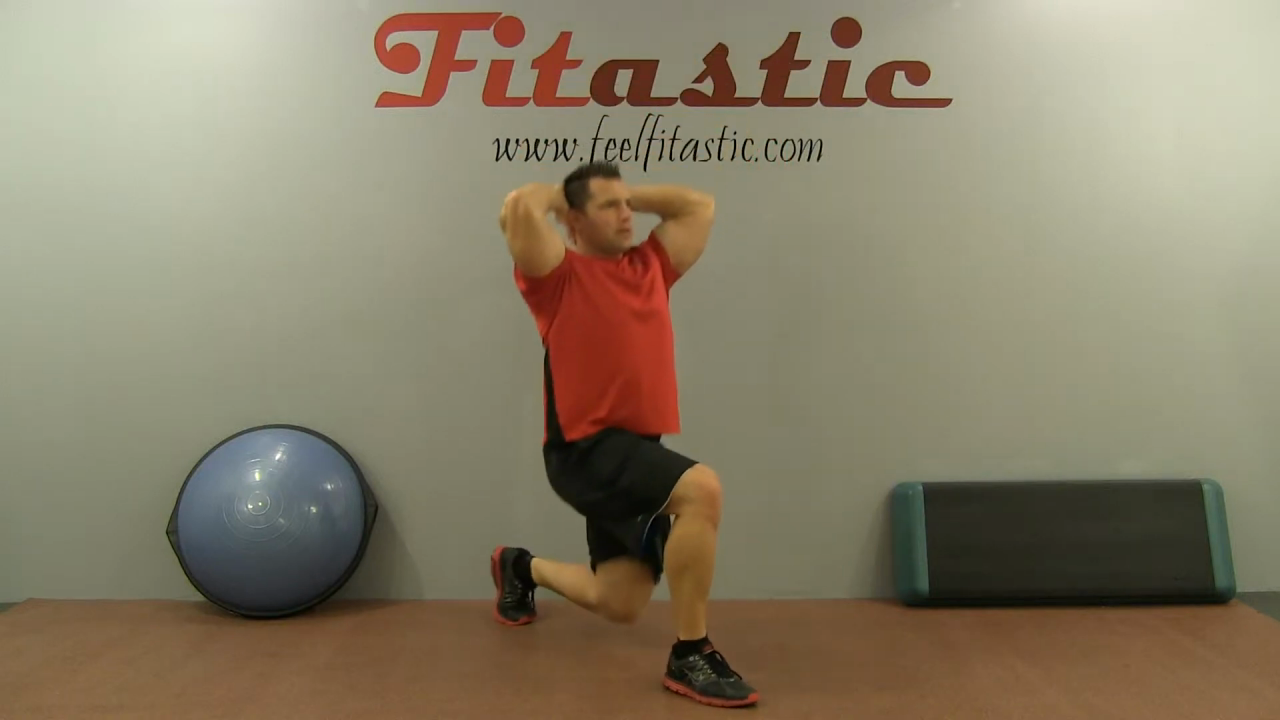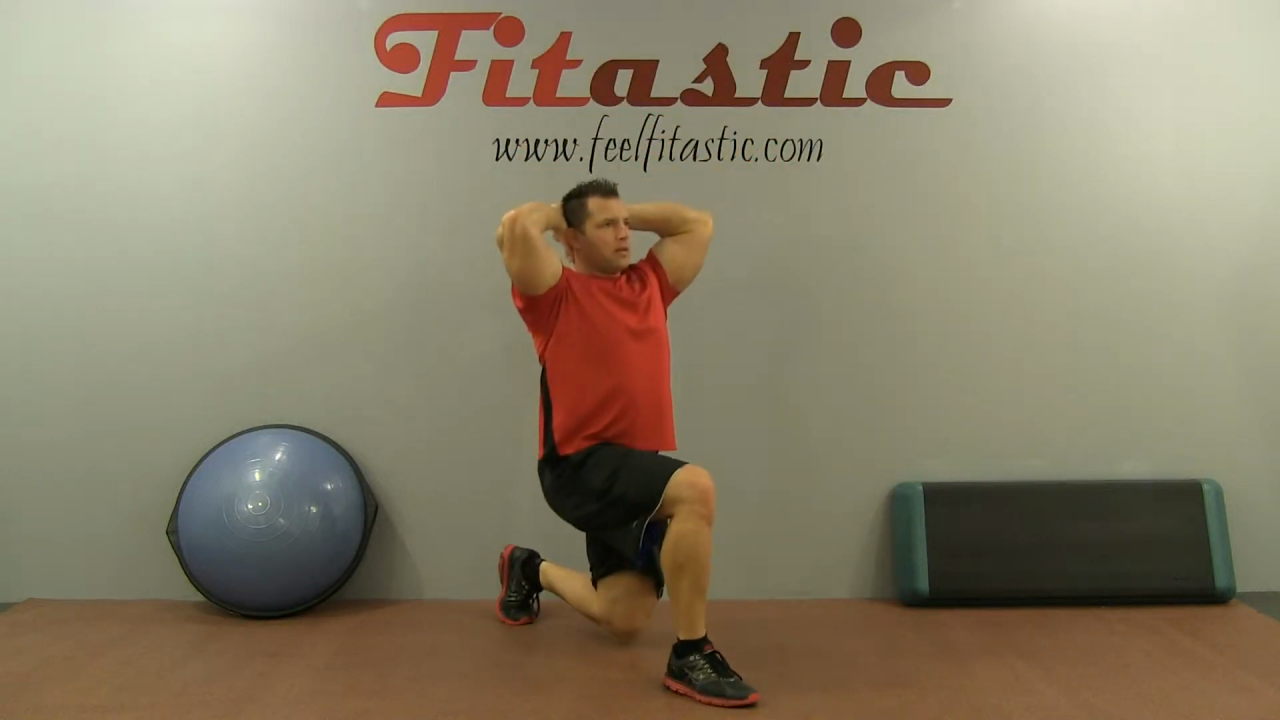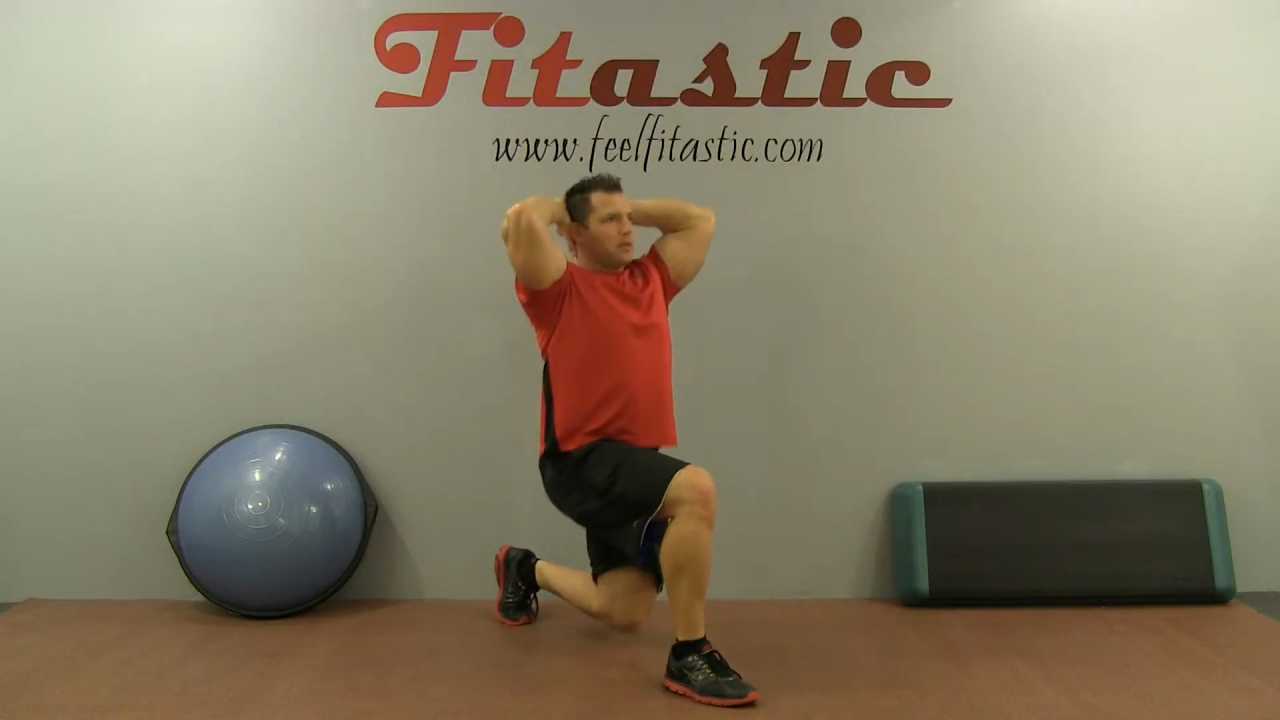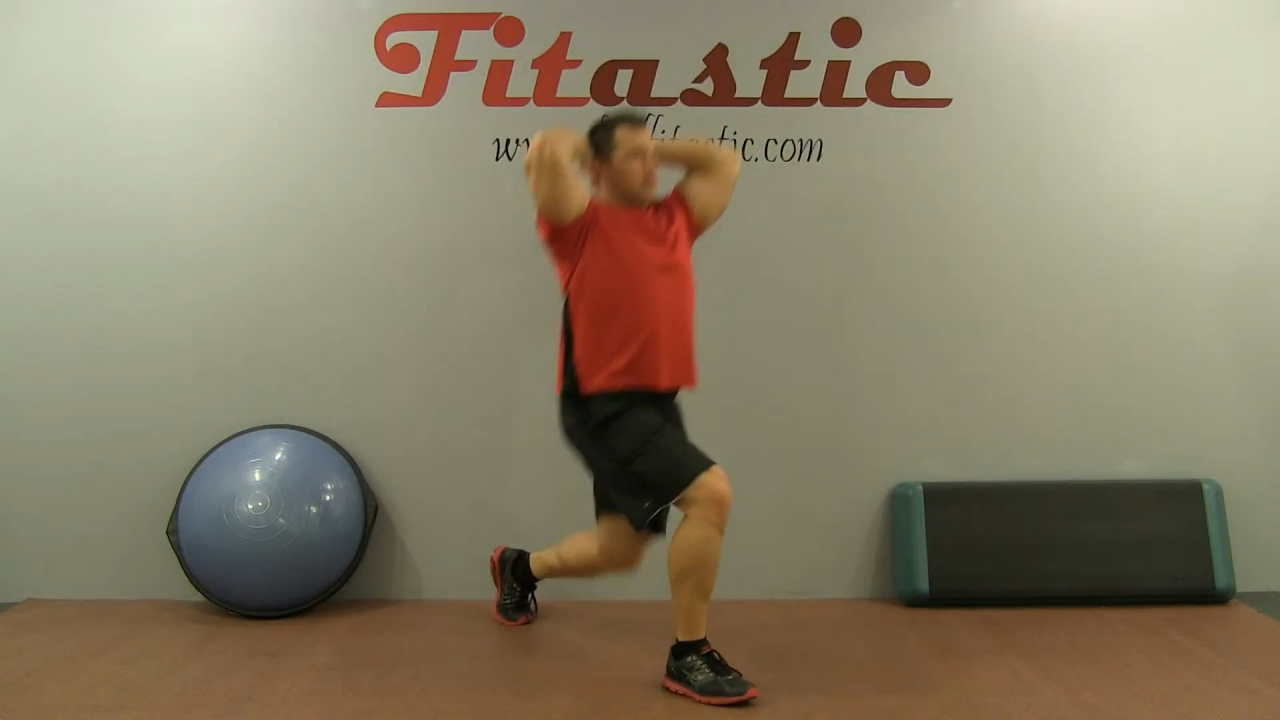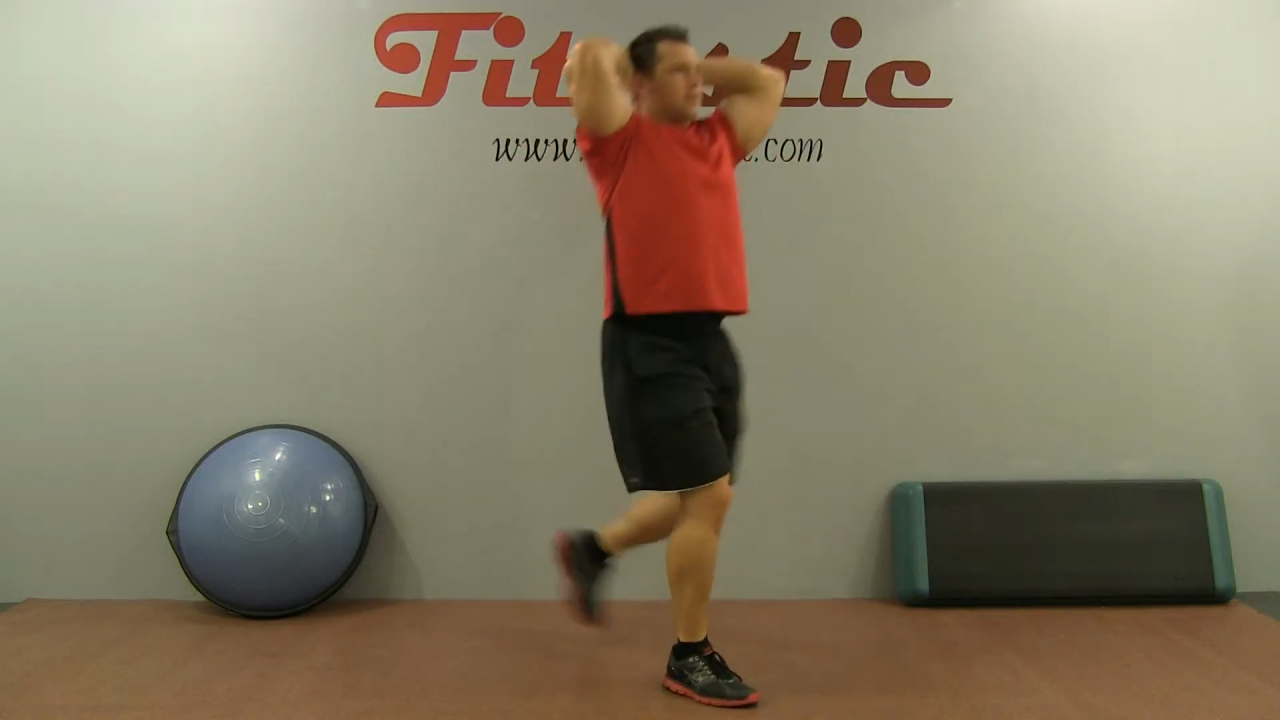
dt=0.3s
person 1, frame 1
left shoulder: (651, 265)
right shoulder: (559, 275)
left elbow: (700, 205)
right elbow: (518, 209)
left wrist: (627, 193)
right wrist: (559, 193)
left hip: (638, 446)
right hip: (585, 448)
left knee: (619, 601)
right knee: (702, 490)
left ankle: (521, 568)
right ankle: (690, 656)
person 1, frame 2
left shoulder: (648, 284)
right shoulder: (555, 294)
left elbow: (698, 224)
right elbow: (515, 227)
left wrist: (625, 212)
right wrist: (556, 214)
left hip: (635, 463)
right hip: (580, 464)
left knee: (623, 621)
right knee: (694, 489)
left ankle: (531, 570)
right ankle: (690, 655)
person 1, frame 3
left shoulder: (651, 279)
right shoulder: (560, 288)
left elbow: (701, 220)
right elbow: (521, 222)
left wrist: (631, 207)
right wrist: (563, 207)
left hip: (637, 456)
right hip: (581, 459)
left knee: (624, 613)
right knee: (695, 490)
left ankle: (525, 569)
right ankle: (689, 655)
person 1, frame 4
left shoulder: (674, 219)
right shoulder: (583, 225)
left elbow: (725, 162)
right elbow: (546, 153)
left wrist: (656, 147)
right wrist: (584, 143)
left hip: (659, 403)
right hip: (604, 407)
left knee: (619, 548)
right knee: (711, 493)
left ankle: (520, 567)
right ankle: (688, 654)
person 1, frame 5
left shoulder: (717, 139)
right shoulder: (622, 140)
left elbow: (769, 82)
right elbow: (586, 61)
left wrist: (698, 67)
right wrist: (620, 57)
left hip: (710, 337)
right hip: (649, 343)
left knee: (702, 497)
right knee: (702, 500)
left ankle: (591, 549)
right ankle: (689, 656)
